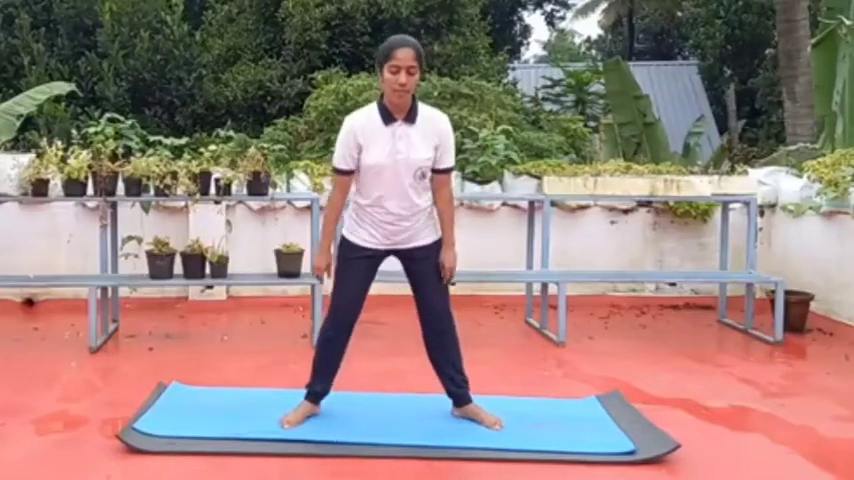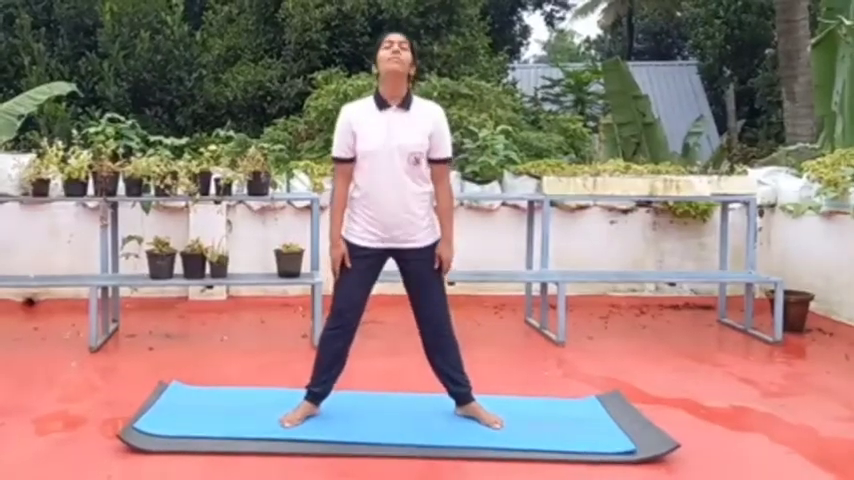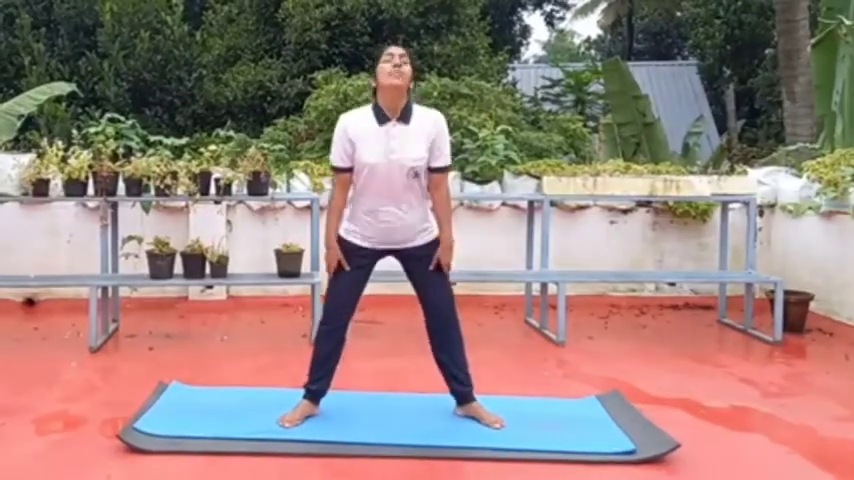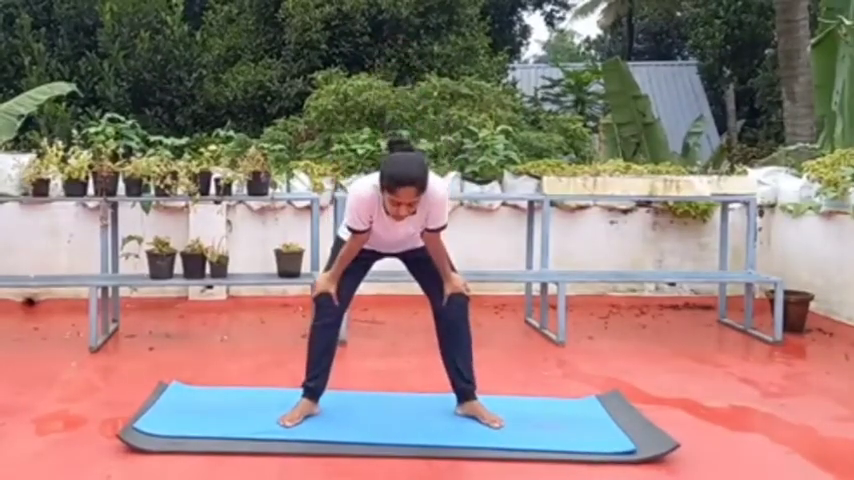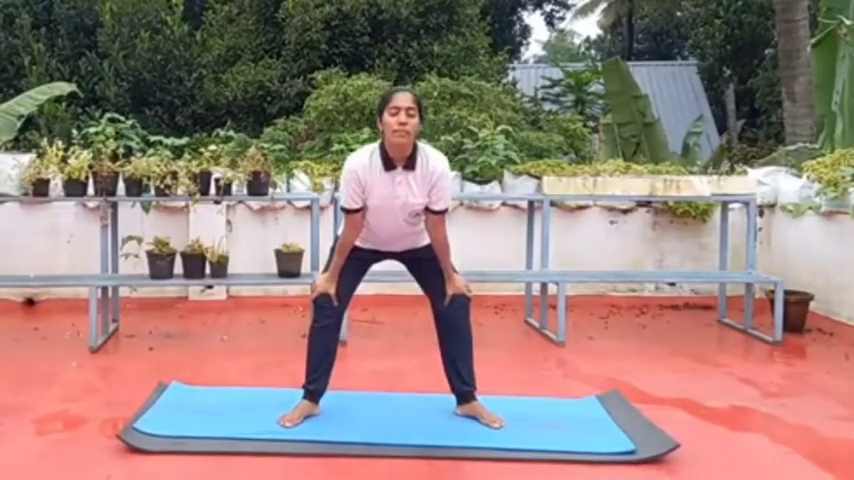
dt=1s
person 1, frame 1
left shoulder: (437, 123)
right shoulder: (357, 124)
left elbow: (442, 189)
right elbow: (340, 188)
left wrist: (448, 247)
right wrist: (324, 246)
left hip: (420, 239)
right hip: (362, 238)
left knee: (438, 318)
right knee: (340, 317)
left ankle: (463, 401)
right ankle: (312, 399)
person 1, frame 2
left shoulder: (431, 115)
right shoulder: (353, 114)
left elbow: (441, 181)
right elbow: (342, 180)
left wrist: (447, 238)
right wrist: (335, 238)
left hip: (419, 240)
right hip: (362, 239)
left knee: (436, 321)
right knee: (342, 320)
left ankle: (465, 400)
right ankle: (312, 400)
person 1, frame 3
left shoulder: (433, 123)
right shoulder: (351, 124)
left elbow: (438, 188)
right elbow: (341, 189)
left wrist: (447, 241)
right wrist: (331, 243)
left hip: (419, 239)
right hip: (359, 239)
left knee: (443, 314)
right knee: (334, 316)
left ankle: (466, 400)
right ankle: (310, 399)
person 1, frame 4
left shoulder: (437, 192)
right shoulder: (362, 192)
left elbow: (432, 240)
right elbow: (356, 241)
left wrist: (449, 278)
right wrist: (331, 277)
left hip: (415, 244)
right hip: (363, 243)
left knee: (453, 303)
right knee: (328, 305)
left ankle: (468, 399)
right ankle: (309, 399)
person 1, frame 5
left shoulder: (435, 164)
right shoulder: (359, 164)
left elbow: (436, 227)
right elbow: (352, 228)
left wrist: (450, 277)
right wrist: (331, 276)
left hip: (417, 245)
right hip: (363, 245)
left knee: (454, 307)
right knee: (326, 308)
left ankle: (467, 400)
right ankle: (310, 400)
